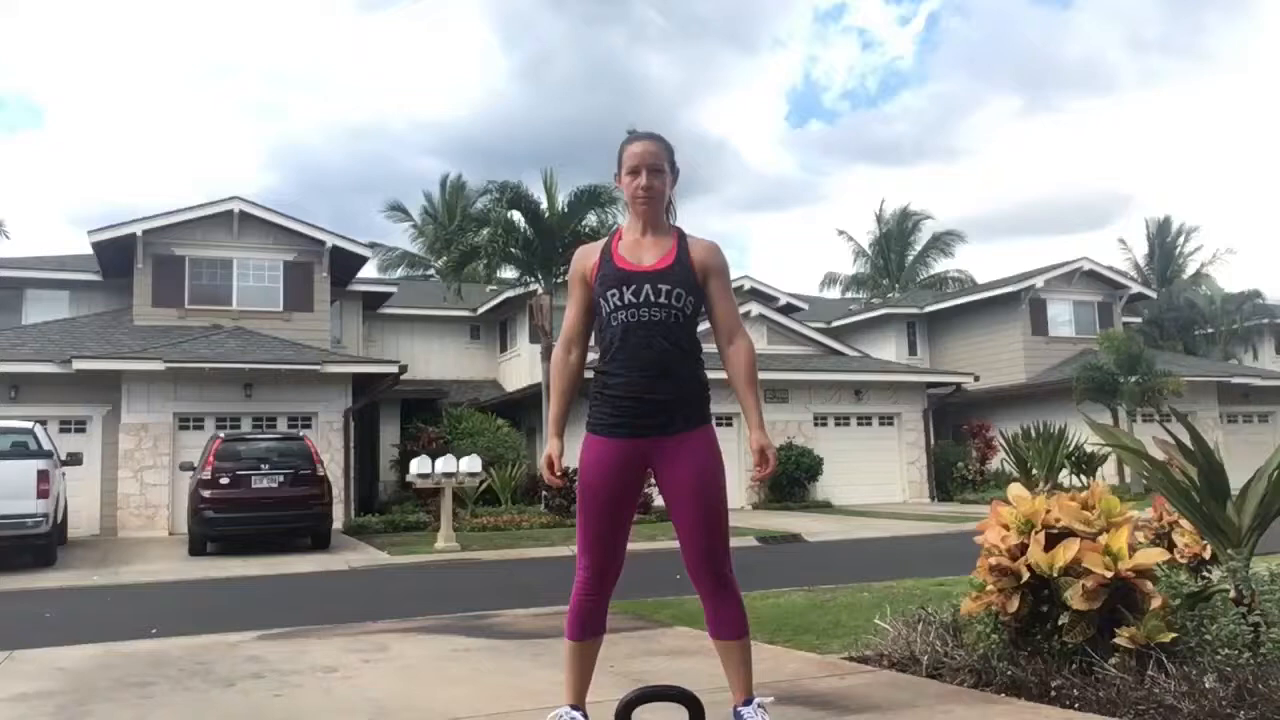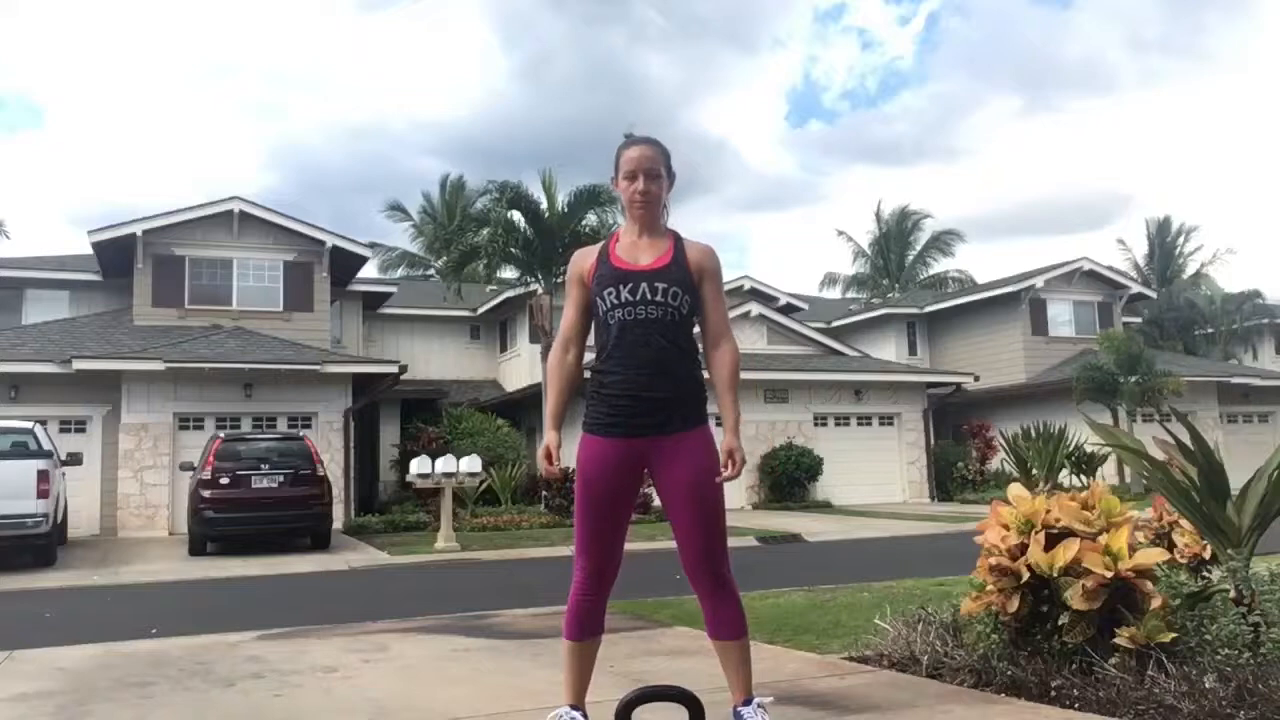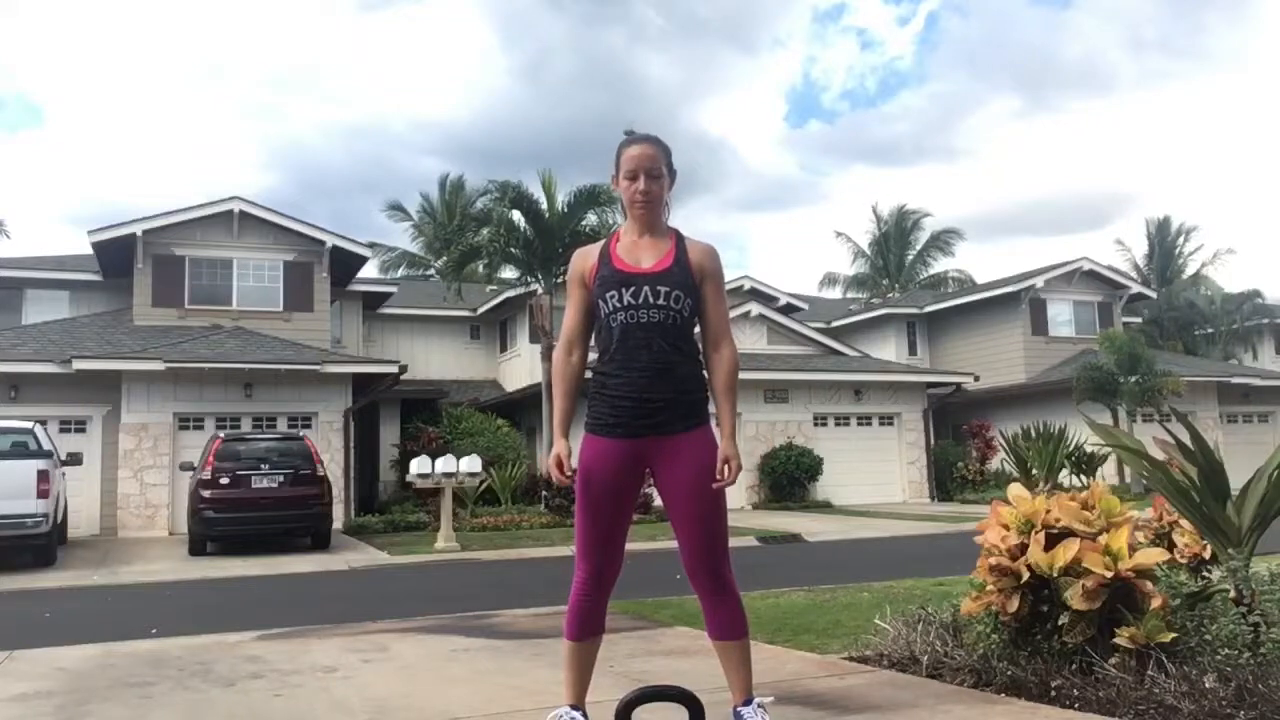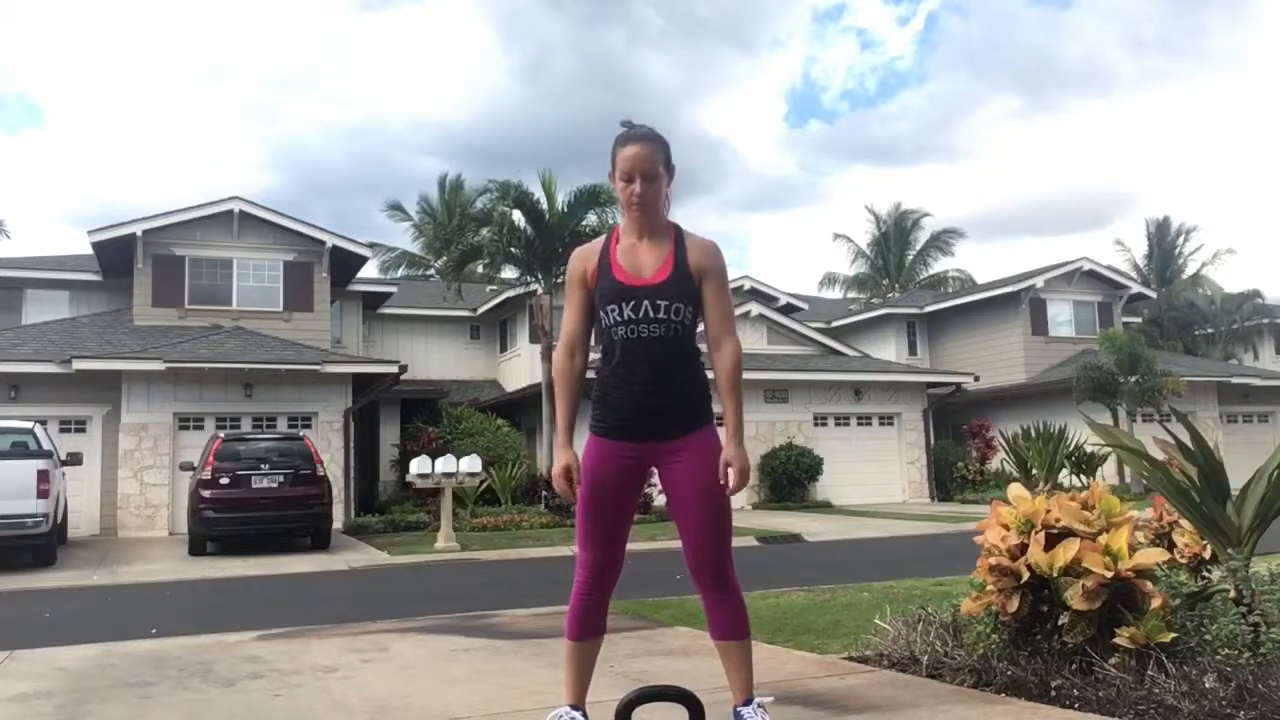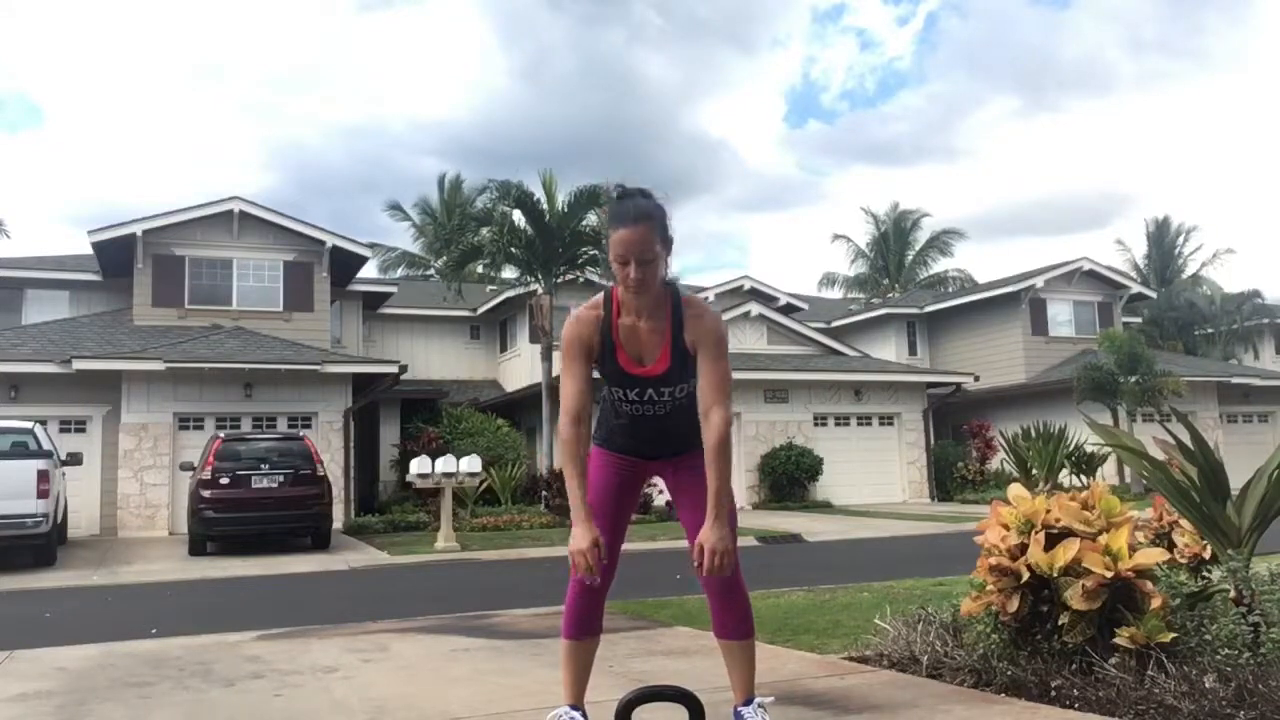
dt=0.3s
person 1, frame 1
left shoulder: (702, 254)
right shoulder: (590, 259)
left elbow: (733, 340)
right elbow: (569, 350)
left wrist: (756, 426)
right wrist: (554, 434)
left hip: (685, 431)
right hip: (610, 432)
left knee: (713, 572)
right knee: (593, 576)
person 1, frame 2
left shoulder: (698, 257)
right shoulder: (587, 261)
left elbow: (720, 344)
right elbow: (567, 348)
left wrist: (731, 429)
right wrist: (552, 427)
left hip: (683, 431)
right hip: (607, 432)
left knee: (711, 572)
right knee: (591, 575)
person 1, frame 3
left shoulder: (699, 257)
right shoulder: (589, 260)
left elbow: (720, 348)
right elbow: (570, 350)
left wrist: (728, 434)
right wrist: (559, 434)
left hip: (684, 432)
right hip: (608, 433)
left knee: (711, 573)
right knee: (592, 575)
person 1, frame 4
left shoulder: (700, 254)
right shoulder: (587, 259)
left elbow: (724, 346)
right elbow: (569, 352)
left wrist: (733, 437)
right wrist: (563, 443)
left hip: (688, 434)
right hip: (612, 436)
left knee: (714, 572)
right knee: (594, 572)
person 1, frame 5
left shoulder: (701, 320)
right shoulder: (584, 324)
left elbow: (716, 417)
right elbow: (571, 422)
left wrist: (717, 518)
right wrist: (581, 521)
left hip: (687, 449)
right hip: (617, 450)
left knee: (722, 569)
right knee: (588, 575)
